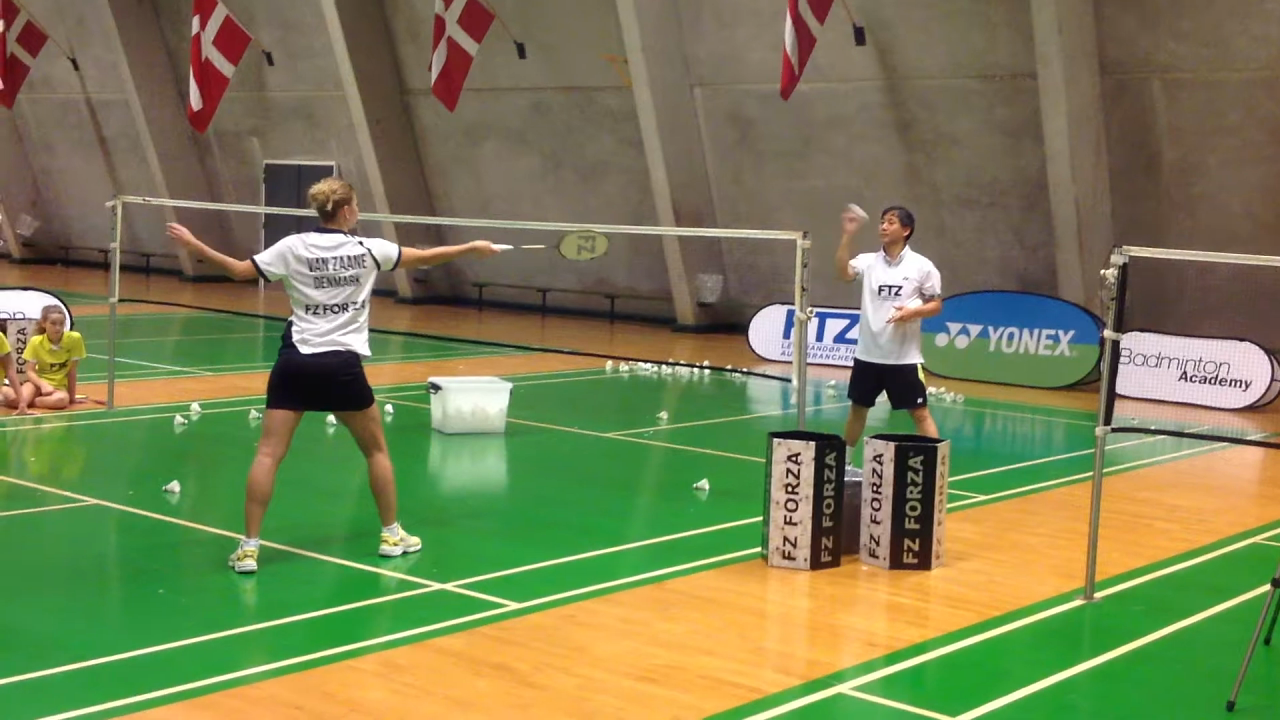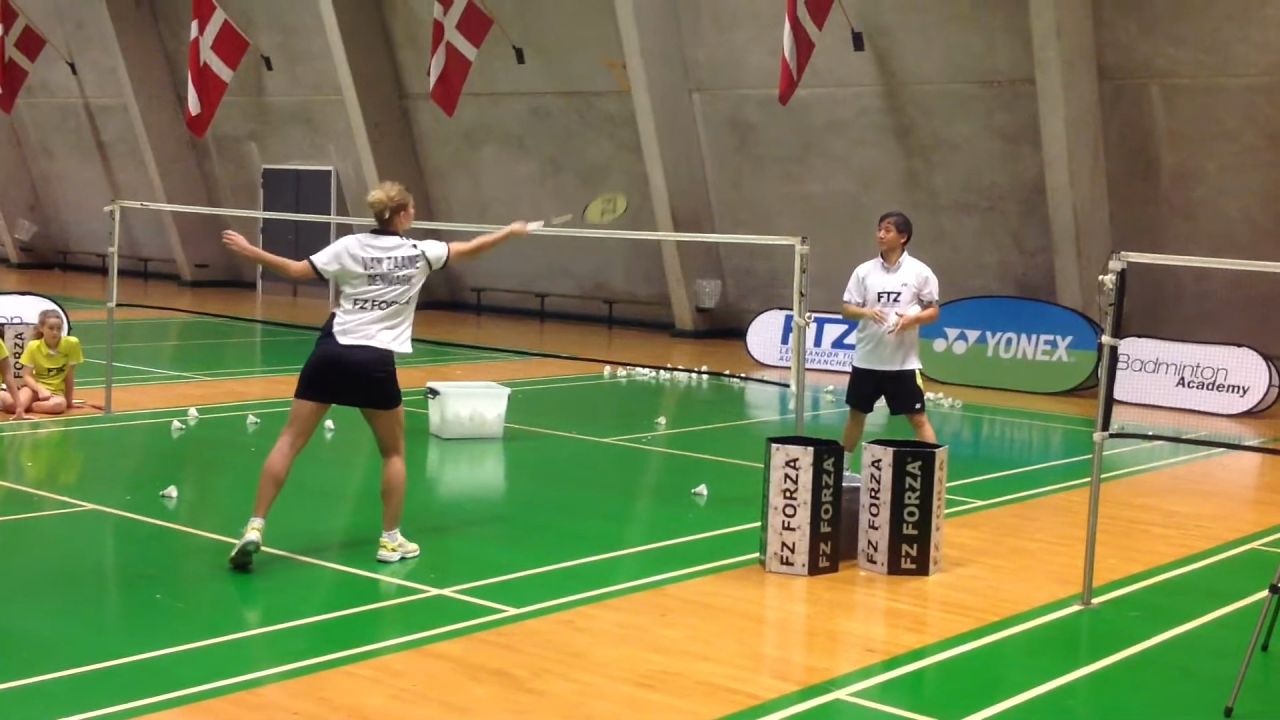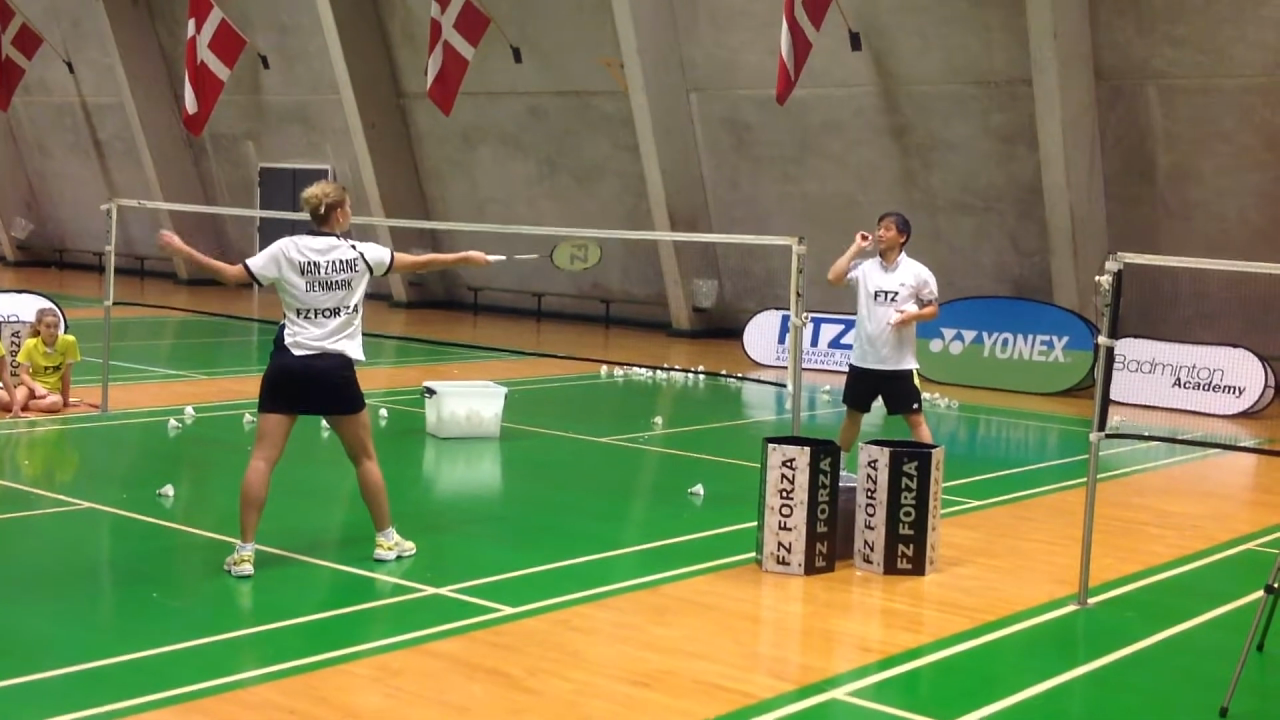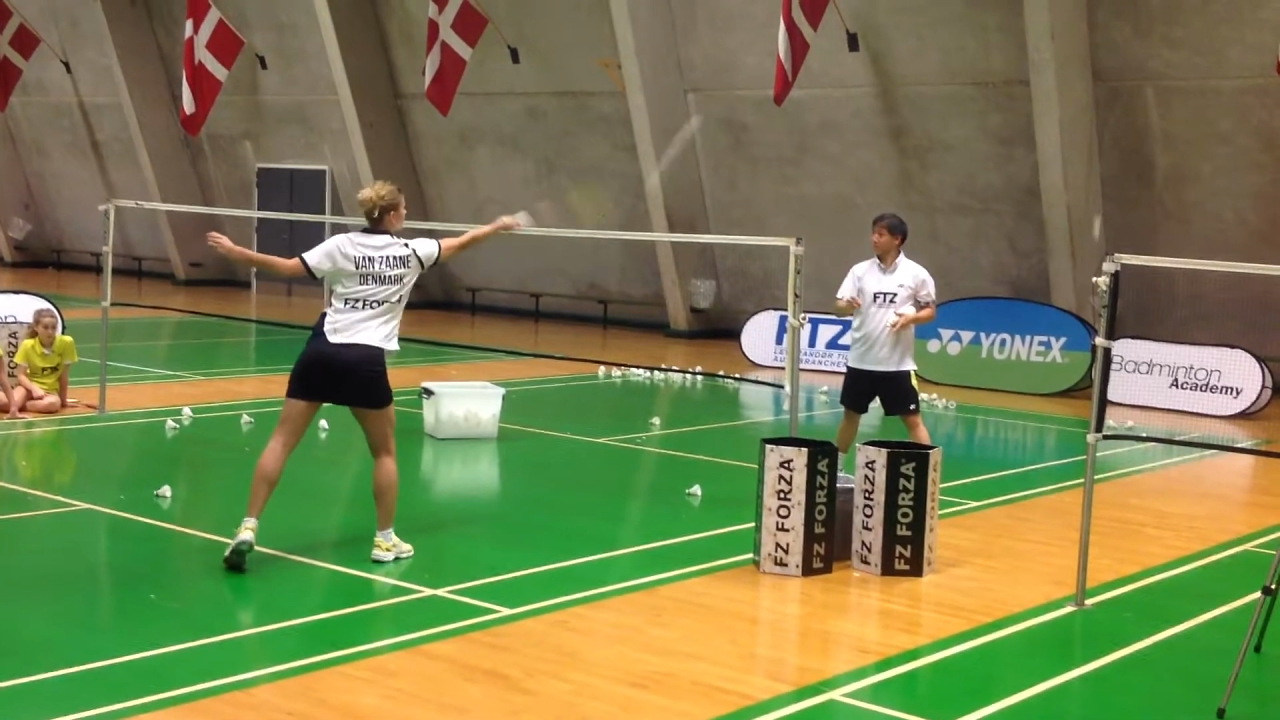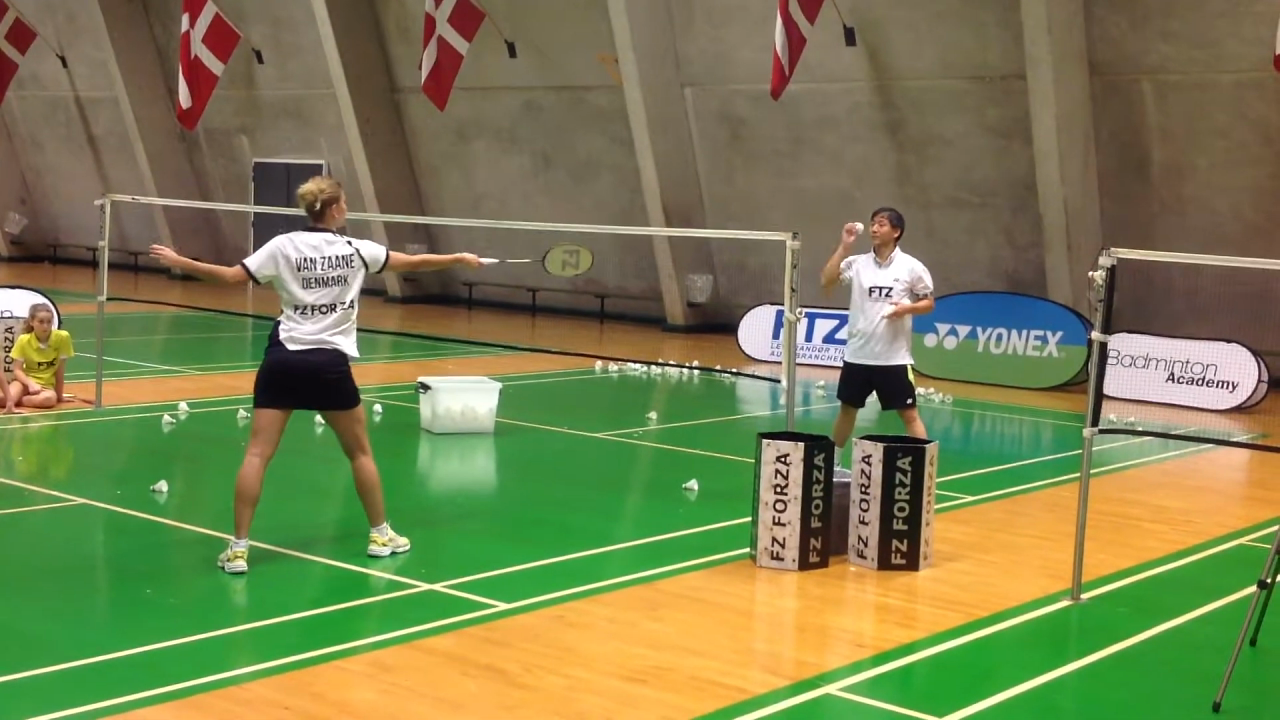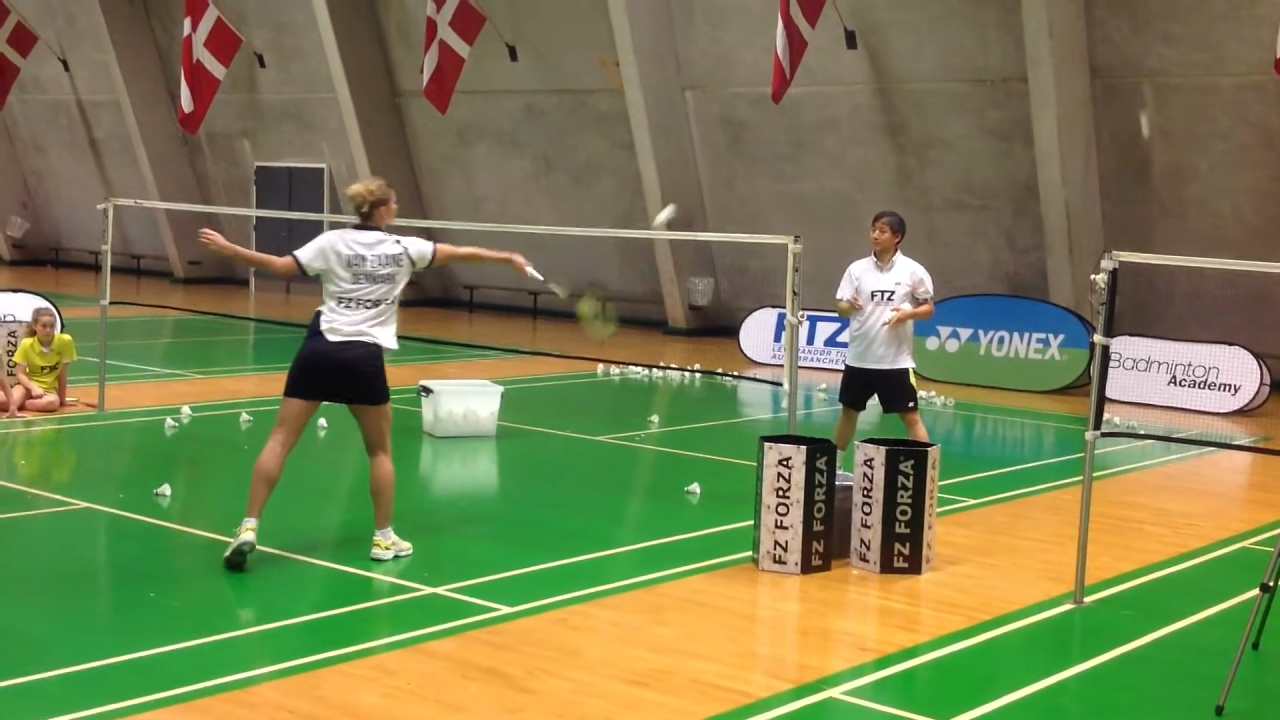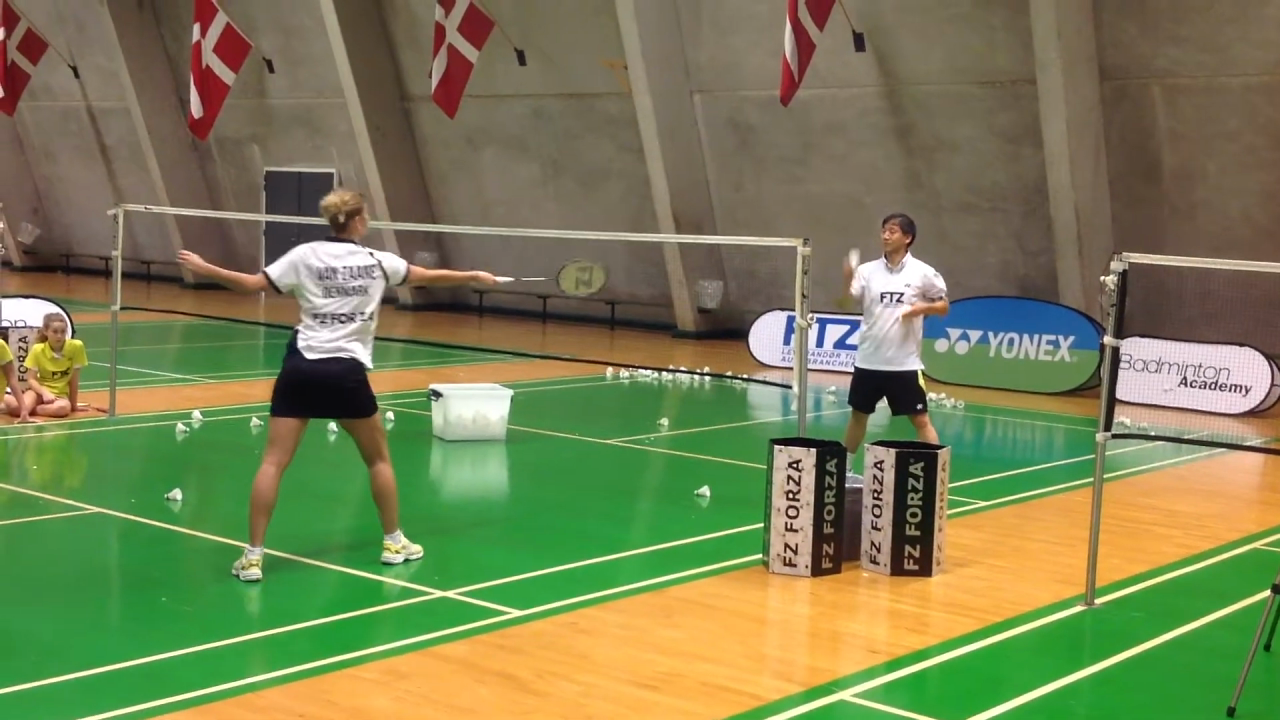
dt=0.7s
person 1, frame 1
left shoulder: (293, 247)
right shoulder: (368, 250)
left elbow: (239, 270)
right elbow: (425, 257)
left wrist: (193, 243)
right wrist: (472, 247)
left hip: (295, 363)
right hip: (342, 365)
left knee: (269, 454)
right knee: (376, 449)
left ankle: (248, 547)
right ankle: (392, 534)
person 1, frame 2
left shoulder: (350, 246)
right shoulder: (421, 253)
left elbow: (296, 271)
right elbow: (471, 247)
left wrist: (250, 251)
right wrist: (511, 231)
left hip: (330, 354)
right hip: (375, 362)
left knee: (289, 442)
right knee: (393, 452)
left ankle: (254, 529)
right ankle: (391, 539)
person 1, frame 3
left shoulder: (286, 250)
right shoulder: (360, 254)
left elbow: (231, 275)
right elbow: (419, 262)
left wrist: (183, 250)
right wrist: (465, 258)
left hip: (288, 366)
right hip: (335, 369)
left knee: (263, 458)
right knee: (365, 457)
left ankle: (245, 551)
right ankle: (386, 538)
person 1, frame 4
left shoulder: (342, 245)
right shoulder: (412, 251)
left elbow: (288, 268)
right elbow: (460, 241)
left wrist: (234, 251)
right wrist: (498, 226)
left hip: (321, 353)
right hip: (366, 361)
left knee: (281, 441)
right knee: (384, 452)
left ankle: (248, 528)
right ankle: (385, 540)
person 1, frame 5
left shoulder: (283, 246)
right shoulder: (356, 250)
left elbow: (231, 276)
right elbow: (414, 262)
left wrist: (179, 262)
right wrist: (459, 258)
left hip: (283, 361)
right hip: (329, 364)
left knee: (258, 453)
right knee: (360, 452)
left ankle: (238, 548)
right ankle: (380, 534)
person 1, frame 6
left shoulder: (333, 242)
right shoulder: (402, 248)
left elbow: (280, 267)
right elbow: (459, 253)
left wrist: (229, 248)
right wrist: (506, 257)
left hip: (319, 351)
right hip: (364, 358)
left knee: (279, 440)
right knee: (379, 451)
left ankle: (248, 528)
right ankle: (384, 538)
person 1, frame 7
left shoulder: (305, 255)
right shoulder: (377, 262)
left elbow: (252, 284)
right elbow: (432, 276)
left wrist: (203, 267)
right wrist: (474, 275)
left hip: (301, 369)
right hip: (347, 373)
left knee: (273, 462)
right knee: (378, 458)
left ankle: (253, 555)
right ankle: (394, 542)
person 2, frame 1
left shoulder: (922, 267)
right shoulder: (868, 261)
left elbow: (937, 304)
right elbow: (844, 273)
left wrist: (914, 311)
right wrist: (849, 235)
left hip: (905, 356)
right hip: (868, 354)
left knee: (920, 412)
right knee: (858, 408)
person 2, frame 2
left shoulder: (920, 272)
right shoulder: (864, 271)
left elbow: (934, 311)
right elbow: (847, 310)
left wrist: (913, 318)
right wrist: (865, 312)
left hip: (903, 363)
right hip: (866, 360)
left knee: (918, 418)
right knee: (856, 414)
right ankle: (842, 467)
person 2, frame 3
left shoulder: (918, 272)
right shoulder: (863, 267)
left elbow: (933, 309)
right elbow: (833, 278)
left wrist: (913, 314)
right wrist: (856, 248)
left hip: (900, 362)
right hip: (863, 359)
left knee: (915, 418)
right knee: (853, 414)
right ankle: (839, 468)
person 2, frame 4
left shoulder: (916, 273)
right shoulder: (860, 270)
left elbow: (930, 310)
right elbow: (840, 308)
left wrist: (911, 317)
right wrist: (846, 304)
left hip: (898, 363)
right hip: (861, 361)
left knee: (912, 419)
right knee: (850, 415)
right ankle: (836, 469)
person 2, frame 5
left shoulder: (912, 267)
right shoulder: (856, 263)
left elbow: (929, 303)
right elbow: (826, 282)
left wrist: (908, 307)
right wrist: (844, 246)
left hip: (895, 357)
right hip: (858, 355)
left knee: (909, 414)
right knee: (847, 409)
person 2, frame 6
left shoulder: (914, 271)
right shoulder: (857, 269)
left elbow: (928, 308)
right elbow: (840, 307)
left wrist: (908, 313)
right wrist: (849, 306)
left hip: (896, 361)
right hip: (859, 359)
left knee: (911, 417)
right knee: (848, 412)
right ankle: (834, 466)
person 2, frame 7
left shoulder: (924, 273)
right shoulder: (867, 270)
left elbow: (944, 306)
left wrist: (924, 307)
right wrist: (847, 277)
left hip: (905, 363)
right hip: (868, 360)
left knee: (920, 420)
right knee: (858, 415)
